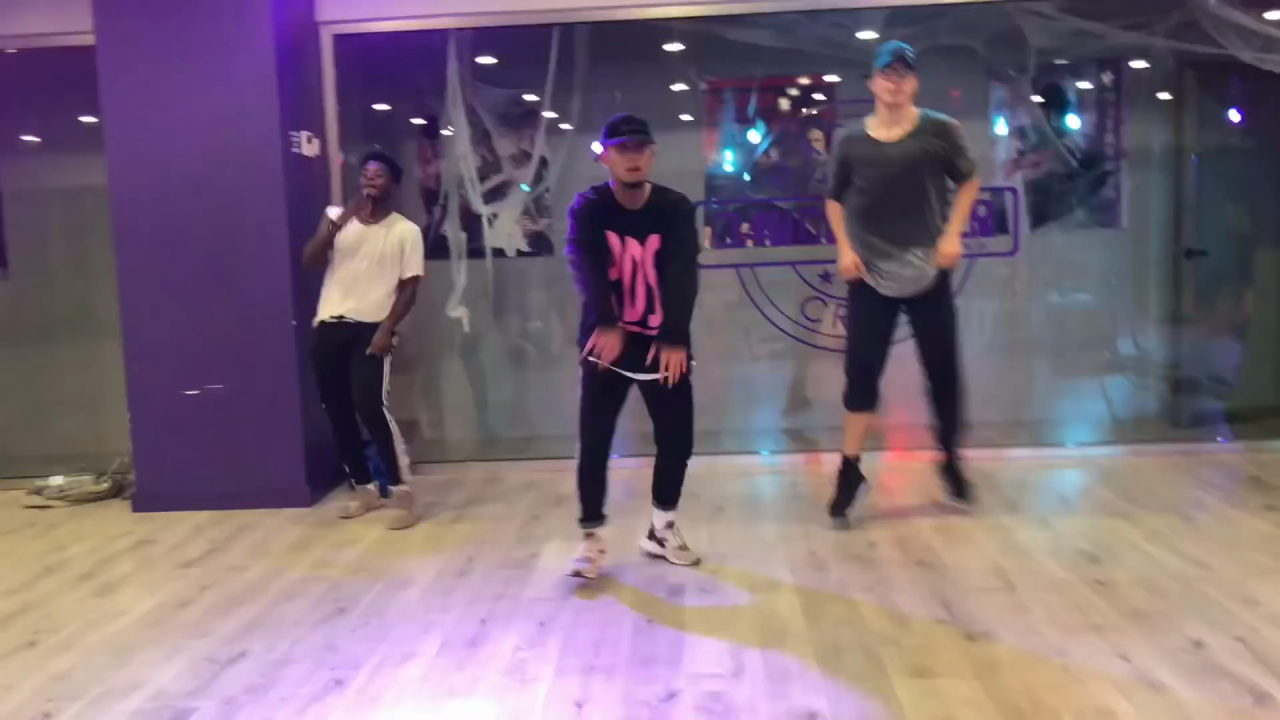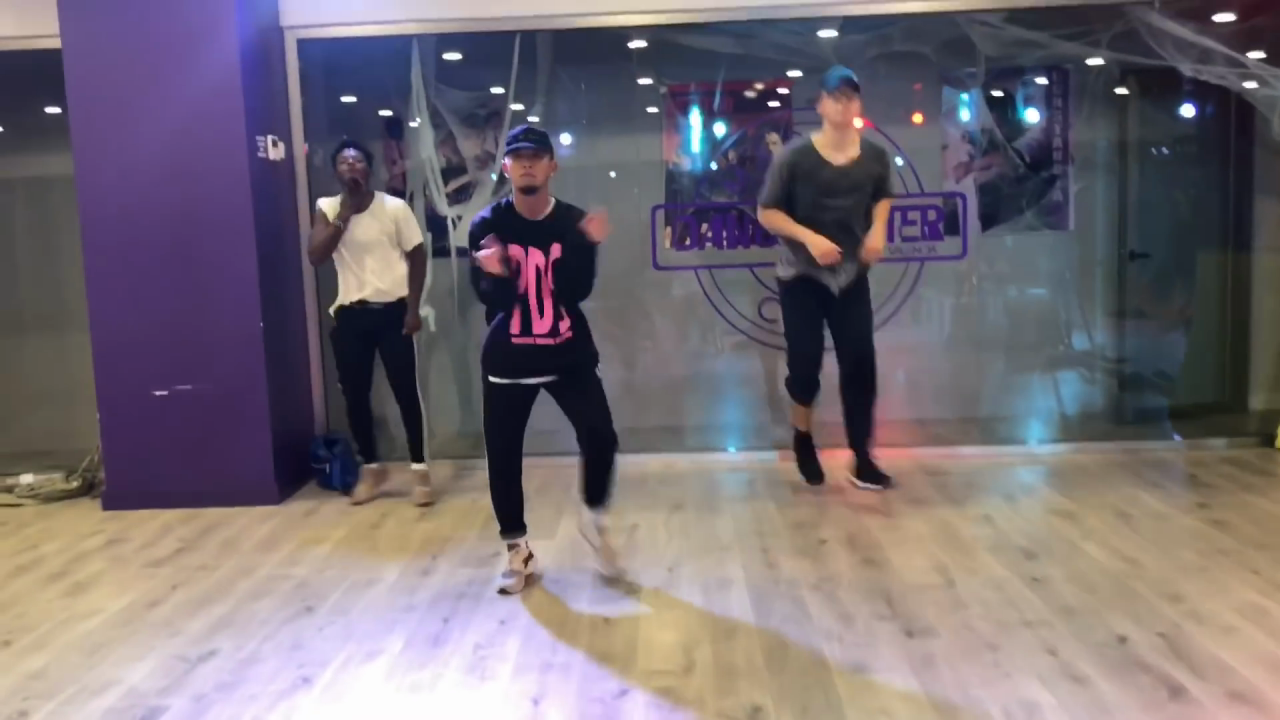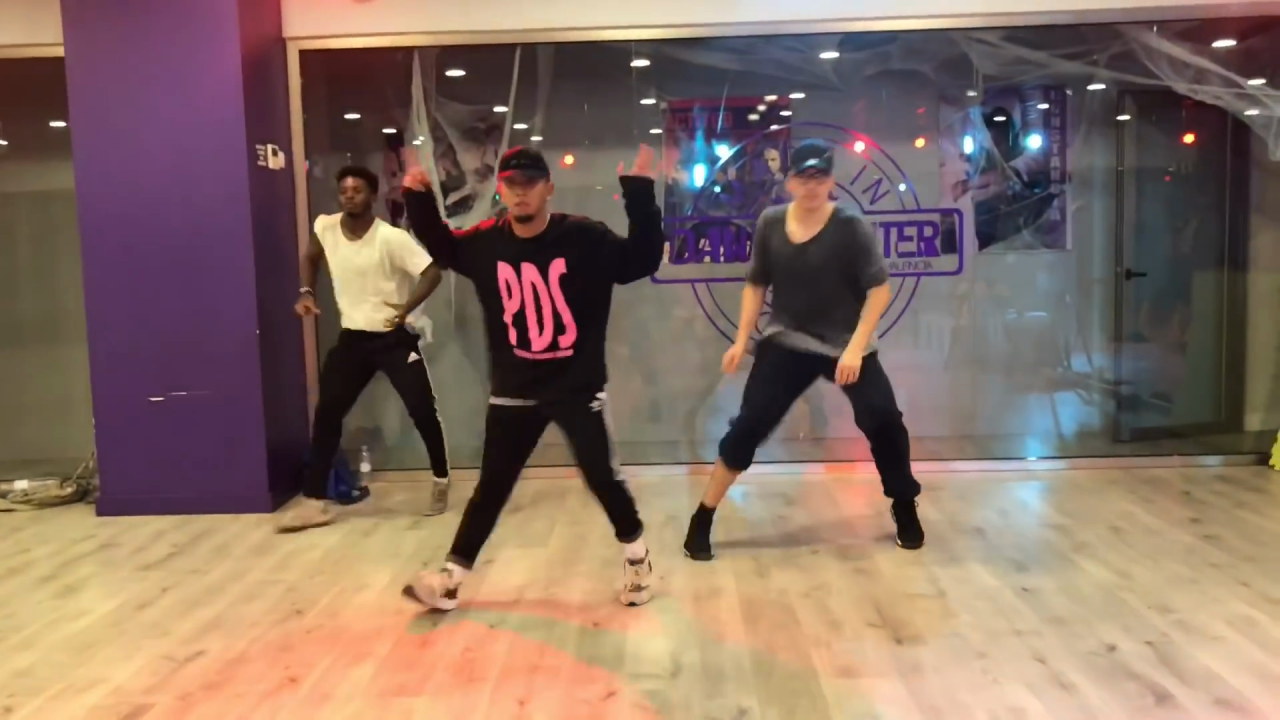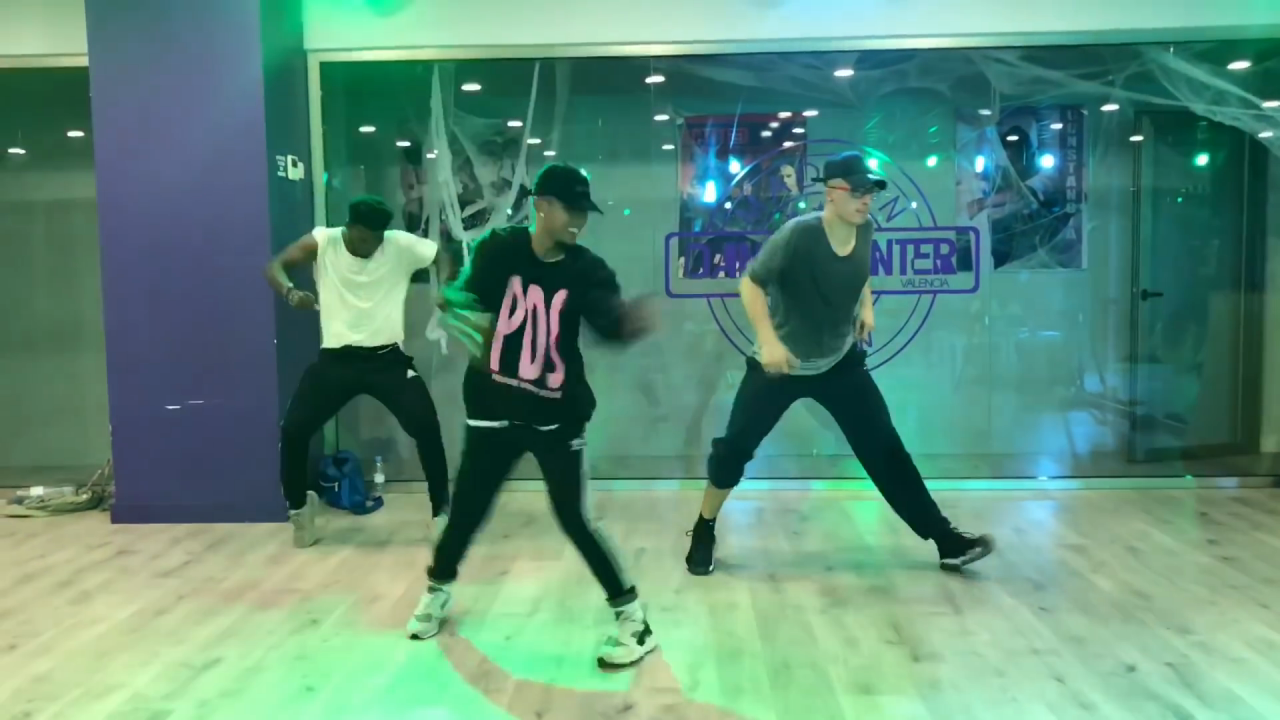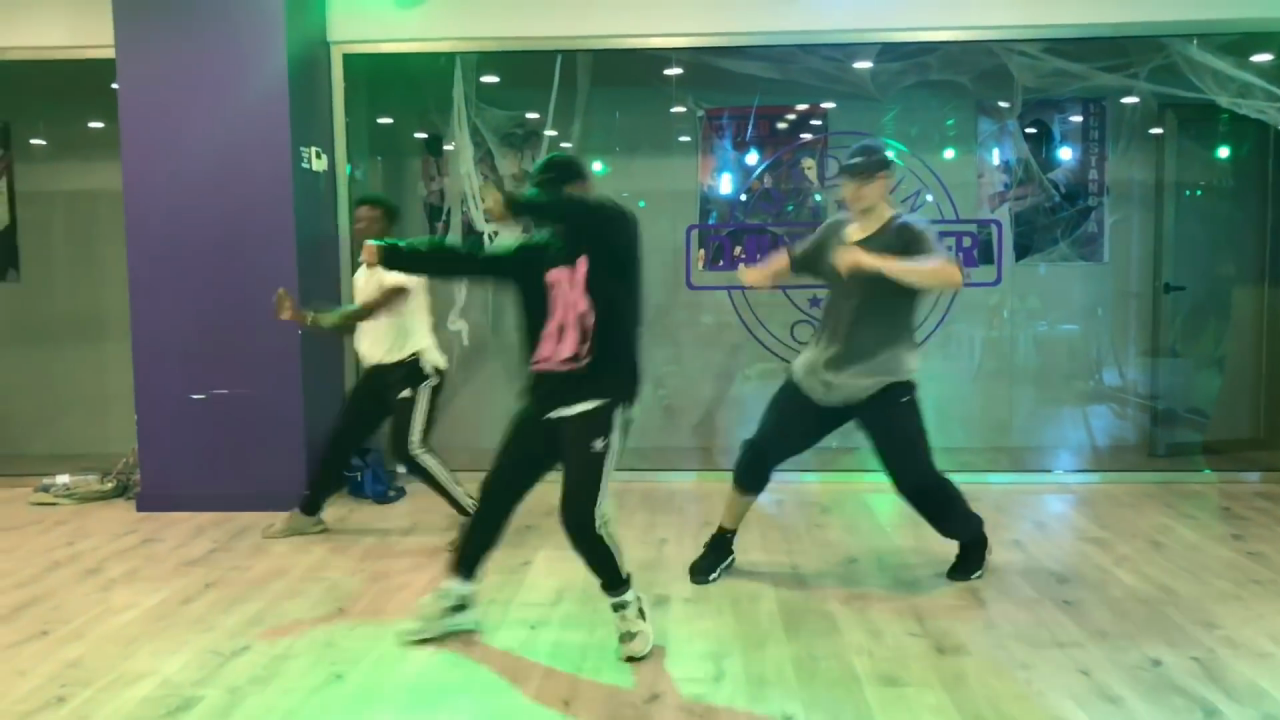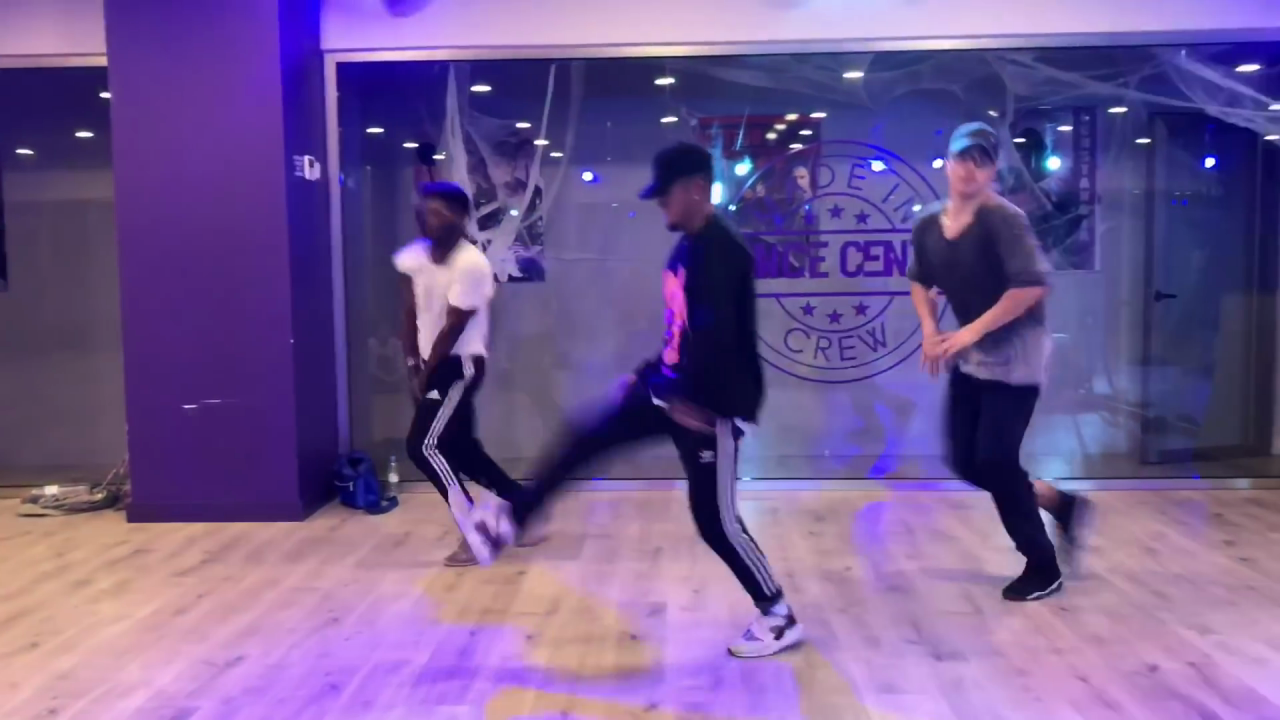
dt=0.7s
person 1, frame 1
left shoulder: (676, 210)
right shoulder: (588, 207)
left elbow: (682, 276)
right elbow: (585, 267)
left wrist: (676, 339)
right wrist: (603, 326)
left hip: (662, 346)
right hip: (607, 346)
left knee: (677, 439)
right knee: (595, 441)
left ankle: (661, 530)
right ankle: (593, 539)
person 1, frame 2
left shoulder: (575, 223)
right shoulder: (488, 224)
left elbow: (578, 289)
right elbow: (490, 294)
left wrist: (588, 245)
right wrist: (494, 271)
left hip: (569, 355)
right hip: (507, 359)
left knee: (601, 438)
right knee: (502, 459)
left ankle: (595, 519)
right ankle: (518, 552)
person 1, frame 3
left shoulder: (582, 238)
right shoulder: (486, 241)
left elbow: (640, 262)
right elbow: (440, 243)
left wrist: (639, 191)
right wrist: (420, 196)
left hip: (576, 384)
right hip: (513, 388)
left knee: (600, 477)
right knee: (493, 483)
left ankle: (636, 558)
right ankle: (449, 579)
person 1, frame 4
left shoulder: (588, 270)
right shoulder: (498, 250)
left elbow: (608, 321)
right elbow: (465, 291)
left wrist: (629, 320)
right wrist: (472, 314)
left hip: (557, 417)
right hip: (493, 412)
left knee: (574, 518)
right knee: (466, 513)
left ankle: (630, 618)
right ankle: (439, 591)
person 1, frame 5
left shoulder: (614, 230)
right shoulder: (541, 251)
left elbow: (592, 217)
right elbow: (475, 264)
left wrist: (514, 207)
right wrist: (392, 254)
left hip: (600, 403)
right hip: (546, 402)
left knee: (581, 514)
right knee: (495, 499)
left ankle: (627, 608)
right ankle: (455, 599)
person 1, frame 6
left shoulder: (719, 251)
right shoulder: (691, 247)
left elbow: (719, 334)
left wrist: (697, 399)
right wrist: (666, 382)
left hip: (709, 405)
right hip: (663, 388)
left knee: (716, 523)
right knee: (581, 441)
left ankle: (777, 617)
right ankle: (504, 524)
person 2, frame 1
left shoulder: (939, 131)
right shoulder: (851, 141)
left elbow: (968, 181)
right elbow: (834, 198)
left wrist: (953, 234)
right wrist: (844, 247)
left hip: (928, 270)
right hip: (870, 273)
left knee: (942, 368)
right knee: (862, 368)
left ankle: (949, 460)
right ankle: (850, 470)
person 2, frame 2
left shoulder: (874, 155)
right shoulder: (796, 155)
right elbow: (766, 212)
left wrist: (878, 231)
right wrist: (808, 238)
left hip: (851, 272)
right hip: (801, 272)
left knee: (860, 361)
right knee: (805, 362)
left ankle: (862, 458)
right ankle: (804, 441)
person 2, frame 3
left shoulder: (849, 227)
right shoulder: (769, 223)
left elbow: (880, 287)
right elbow: (756, 283)
left wrist: (857, 345)
right wrist: (740, 340)
left hip: (845, 345)
right hip: (786, 341)
left knee: (884, 419)
right knee: (749, 427)
left ankle: (904, 506)
right ankle: (703, 518)
person 2, frame 4
left shoulder: (863, 232)
right shoulder: (800, 233)
right elbow: (752, 282)
left wrist: (866, 305)
right wrist: (768, 342)
left hip: (840, 358)
right hip: (784, 361)
left knee: (883, 445)
right knee: (735, 444)
left ankle: (943, 537)
right ankle: (704, 531)
person 2, frame 5
left shoulder: (906, 233)
right shoulder: (833, 231)
left elbow: (947, 276)
right elbow: (792, 261)
left wrist: (873, 262)
right wrist: (761, 275)
left hip: (884, 380)
right hip: (822, 370)
left knee: (914, 476)
right knee: (759, 451)
left ankle: (972, 539)
right ankle: (723, 542)
person 2, frame 6
left shoulder: (1001, 217)
right shoulder: (927, 225)
left elbow: (1031, 285)
right elbow: (922, 282)
left wrist: (971, 330)
right wrist: (929, 331)
left hip: (1013, 357)
right hip: (968, 357)
left knee: (994, 460)
right knee: (966, 459)
left ankle: (1043, 564)
right ankle: (1061, 505)
person 3, frame 1
left shoulder: (406, 231)
right shoulder: (337, 219)
left elbow: (409, 286)
right elbow: (311, 261)
left wrist: (388, 329)
right wrist: (340, 219)
left hip: (371, 330)
right hip: (331, 328)
left knee: (371, 407)
right knee: (338, 413)
left ankle: (400, 492)
right ankle: (364, 487)
person 3, frame 2
left shoulder: (395, 208)
right shoulder: (327, 208)
left elbow: (417, 257)
right elbow: (316, 256)
left wrist: (413, 307)
right wrist: (345, 211)
left hip: (393, 311)
right hip: (351, 313)
left knee: (406, 391)
right knee: (354, 394)
left ankle: (419, 470)
right ankle: (372, 469)
person 3, frame 3
left shoulder: (391, 237)
right shoulder: (325, 227)
left elbow: (432, 271)
right elbow: (310, 258)
left wrist: (408, 306)
right wrist: (306, 291)
left hip: (394, 336)
right hip: (353, 337)
left knee: (423, 409)
right knee: (327, 413)
left ankle: (441, 482)
right ankle: (315, 501)
person 3, frame 4
left shoulder: (401, 244)
right shoulder: (323, 241)
right elbow: (275, 265)
right wrist: (290, 291)
left hip: (386, 357)
right hip: (337, 358)
left knee: (426, 428)
right knee: (293, 430)
left ankle: (442, 514)
right ankle: (299, 507)
person 3, frame 5
right shoulder: (364, 267)
left elbow: (379, 304)
right elbow: (354, 320)
left wrist: (328, 321)
right wrist: (299, 313)
left hip: (417, 366)
right hip: (380, 369)
left knee: (407, 447)
right knee: (339, 441)
left ankle: (469, 511)
right ankle: (307, 513)
person 3, frame 6
left shoulder: (473, 266)
right shoulder: (417, 252)
left elbow: (452, 327)
right elbow: (413, 306)
left wrist: (424, 373)
right wrist: (413, 362)
left hip: (459, 365)
right hip: (431, 364)
left knee: (423, 447)
right knee: (460, 452)
